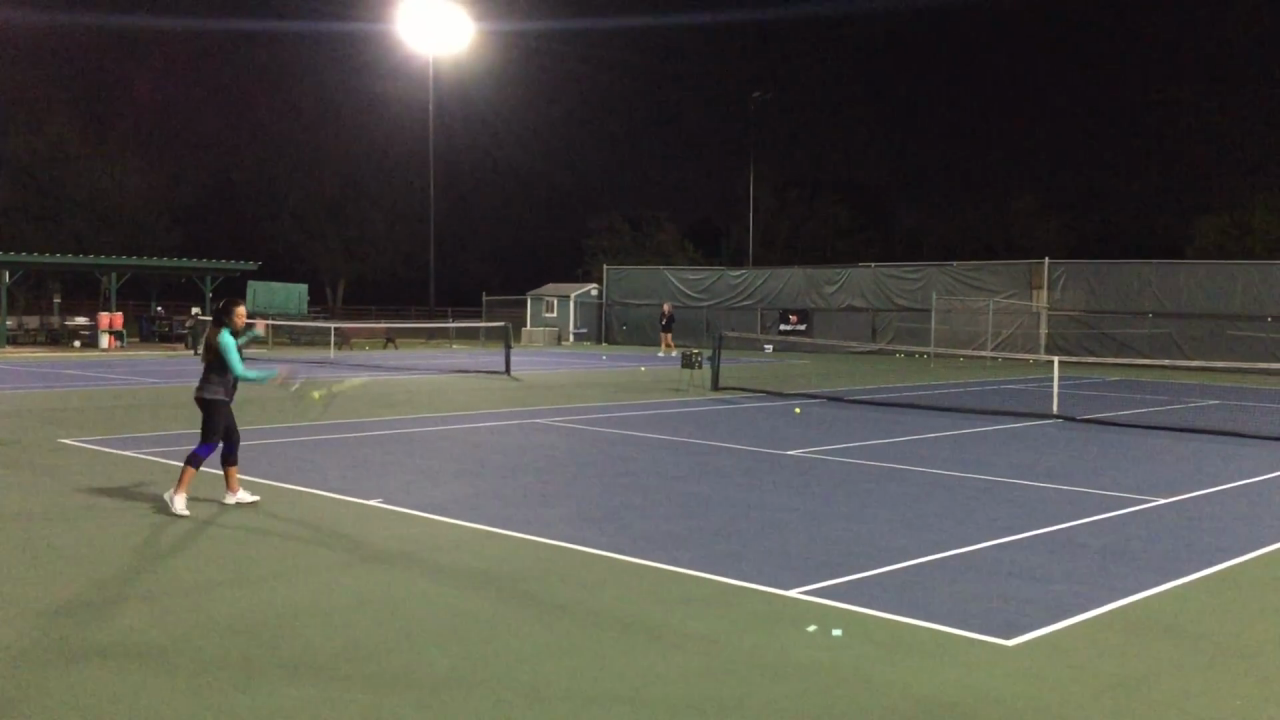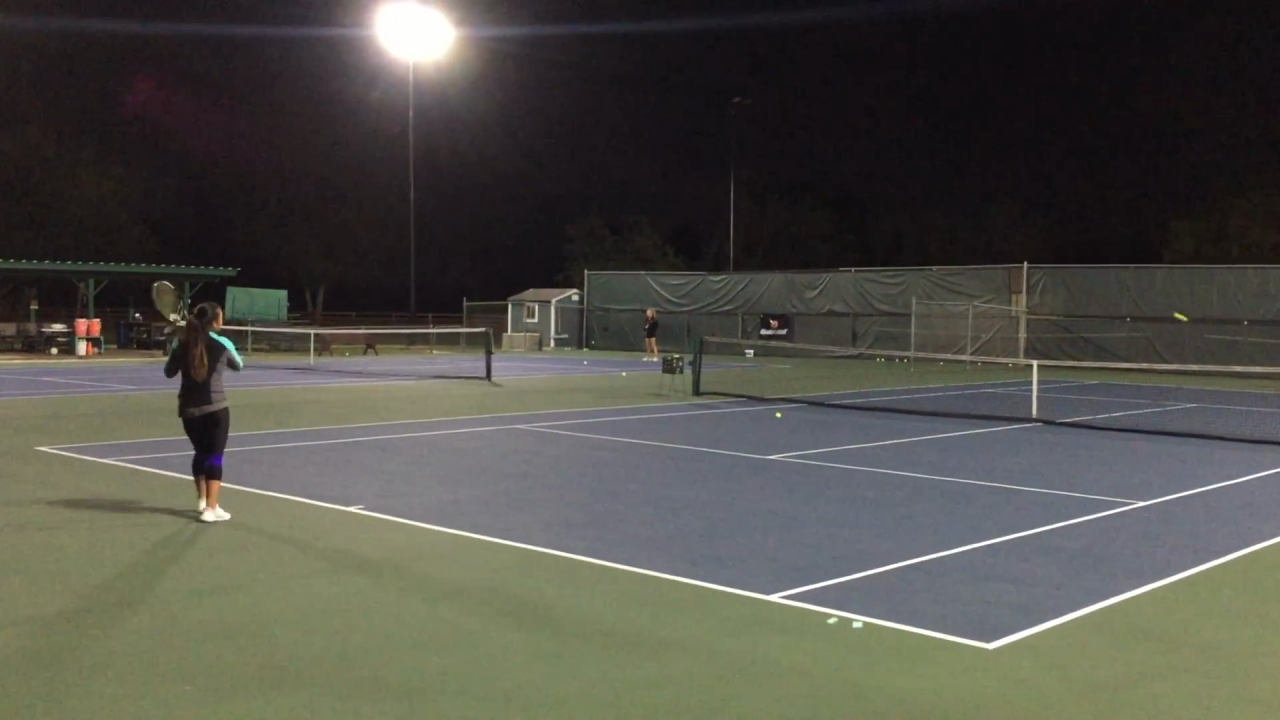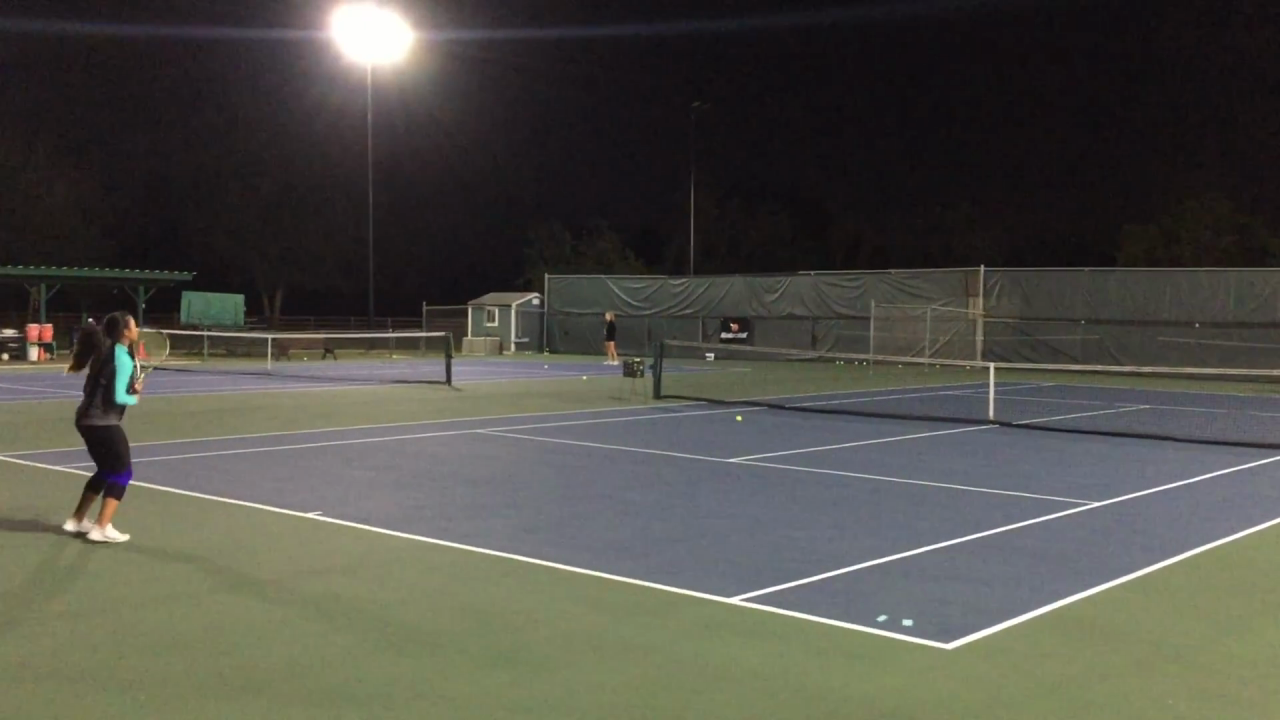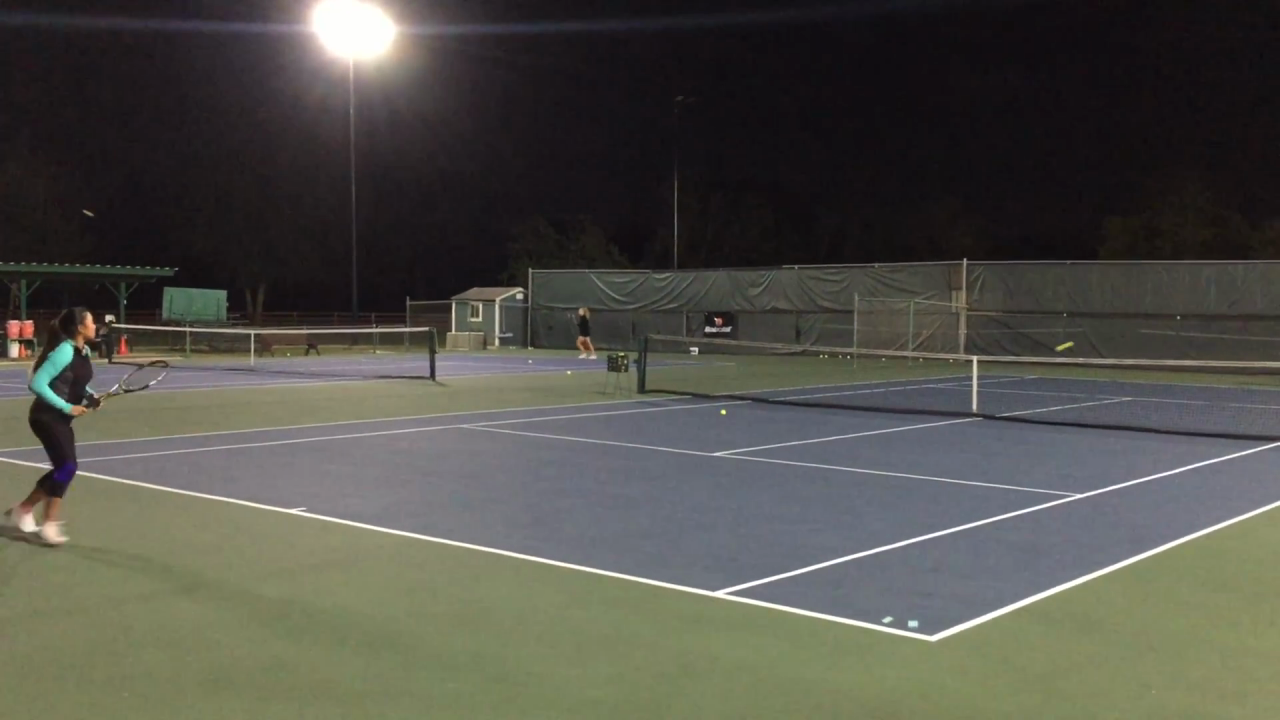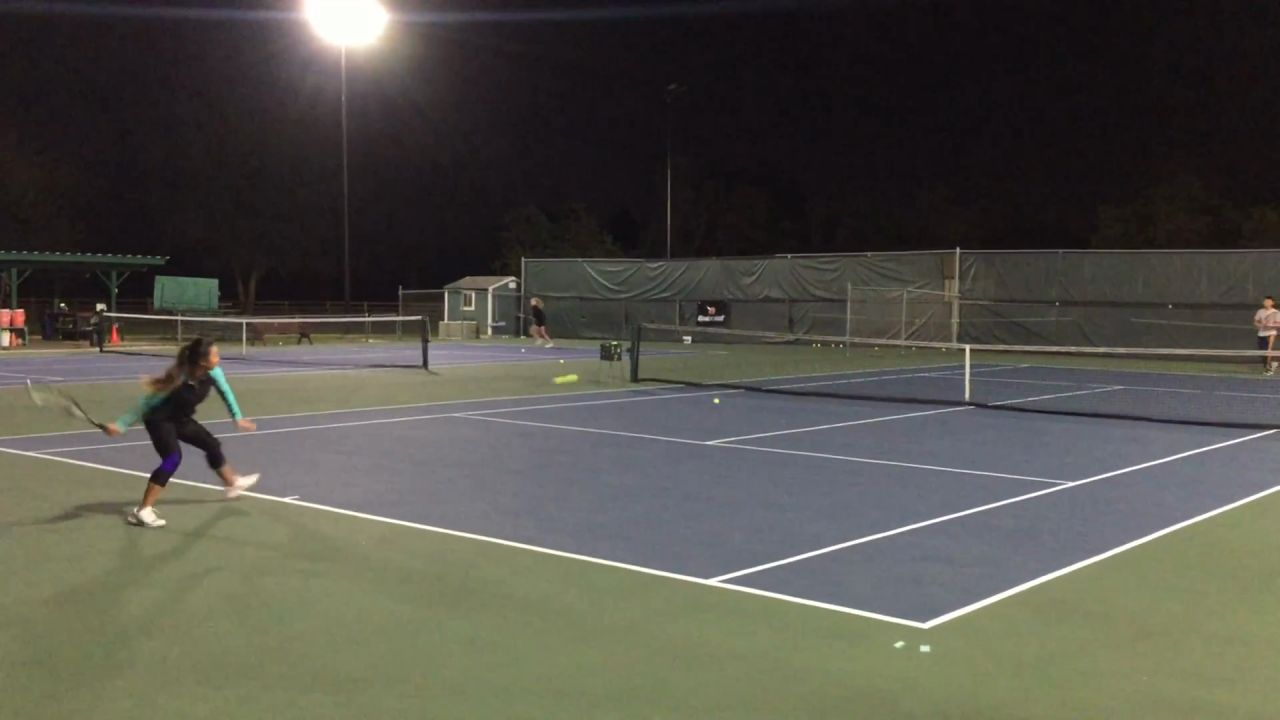
dt=0.7s
person 1, frame 1
left shoulder: (227, 335)
right shoulder: (225, 339)
right elbow: (240, 373)
left wrist: (252, 333)
right wrist: (270, 375)
left hip: (216, 397)
right hip: (213, 397)
left knee: (232, 440)
right knee: (208, 444)
left ankle: (234, 491)
right ankle: (177, 493)
person 1, frame 2
left shoulder: (181, 344)
right shoulder: (223, 345)
left elbow: (169, 373)
right elbow: (238, 366)
left hip: (189, 409)
right hip: (214, 408)
left knee: (201, 453)
right knee: (214, 456)
left ankle: (203, 500)
right ankle: (211, 509)
person 1, frame 3
left shoulder: (103, 352)
right shoulder: (124, 359)
right elbow: (118, 398)
left wrist: (131, 389)
right wrist: (133, 399)
left hip: (87, 420)
right hip: (104, 422)
left knee: (106, 471)
right knee: (123, 472)
left ankle: (77, 520)
right ankle: (101, 527)
person 1, frame 4
left shoulder: (83, 351)
right shoulder: (64, 352)
right elbow: (36, 383)
left wrist: (91, 398)
right wrist: (66, 407)
left hip: (59, 419)
right hip: (47, 417)
left knee: (63, 468)
right knee: (67, 466)
left ankle: (23, 511)
right ankle: (48, 524)
person 1, frame 5
left shoulder: (213, 372)
right shoulder: (177, 380)
left elbow: (225, 392)
right elbow: (148, 403)
left wrist: (237, 417)
right wrist: (122, 424)
left hip: (181, 420)
right hip: (160, 421)
left knee: (212, 445)
right knee: (173, 458)
left ankle: (232, 484)
right ankle: (143, 511)
